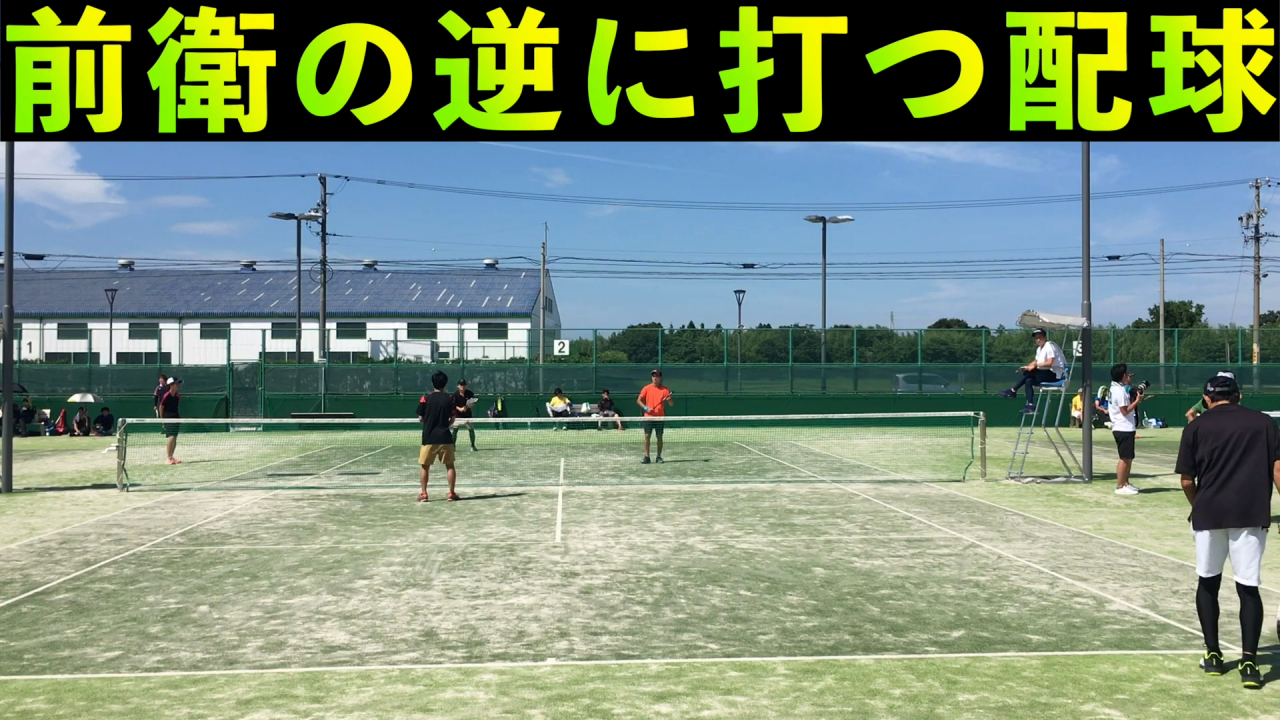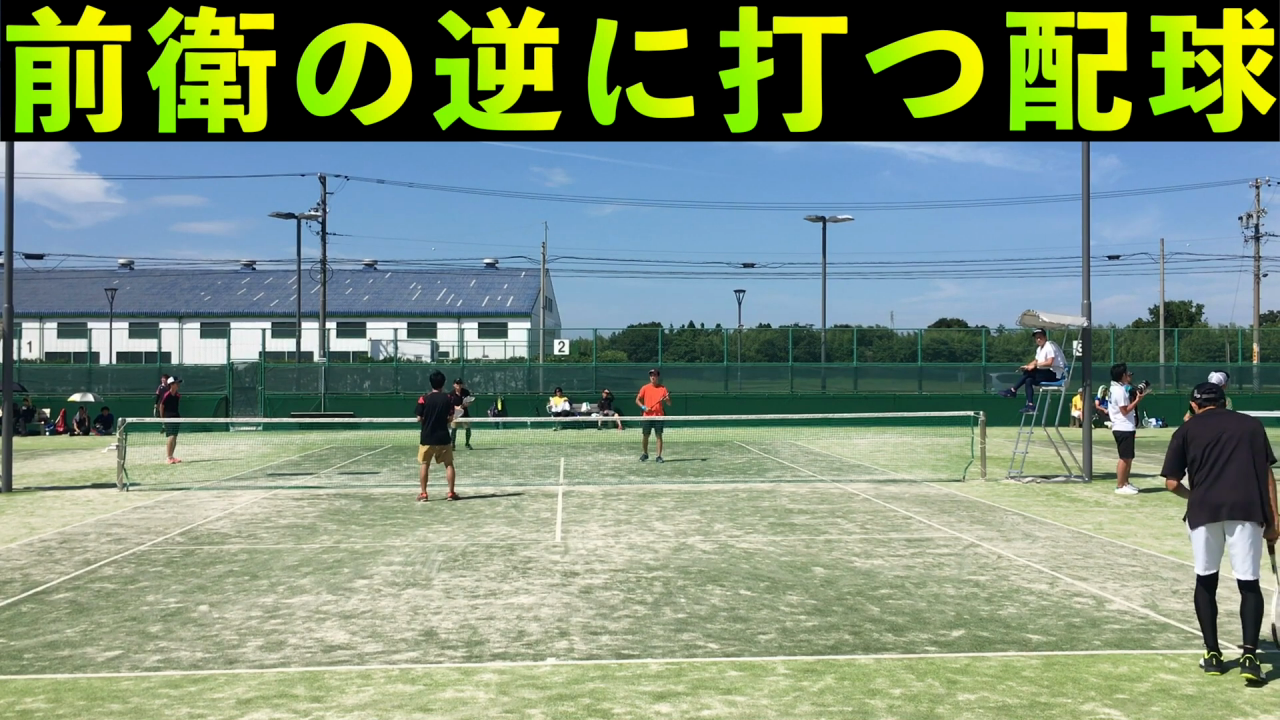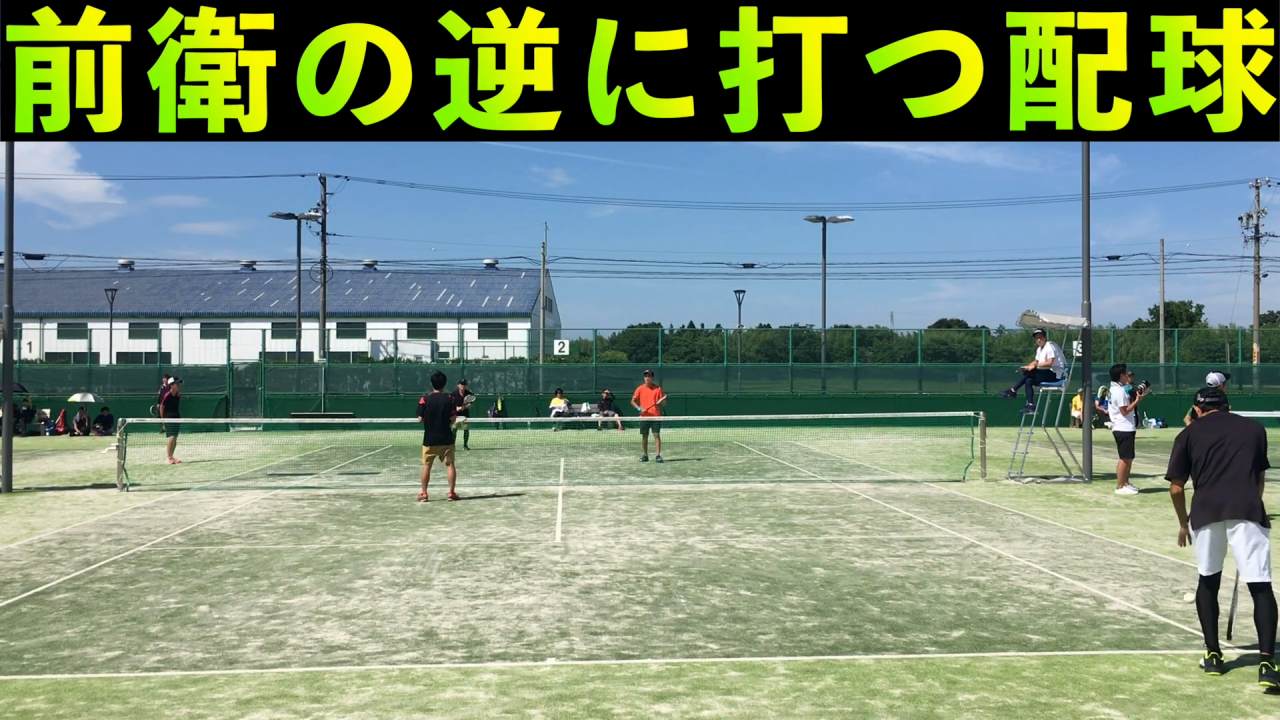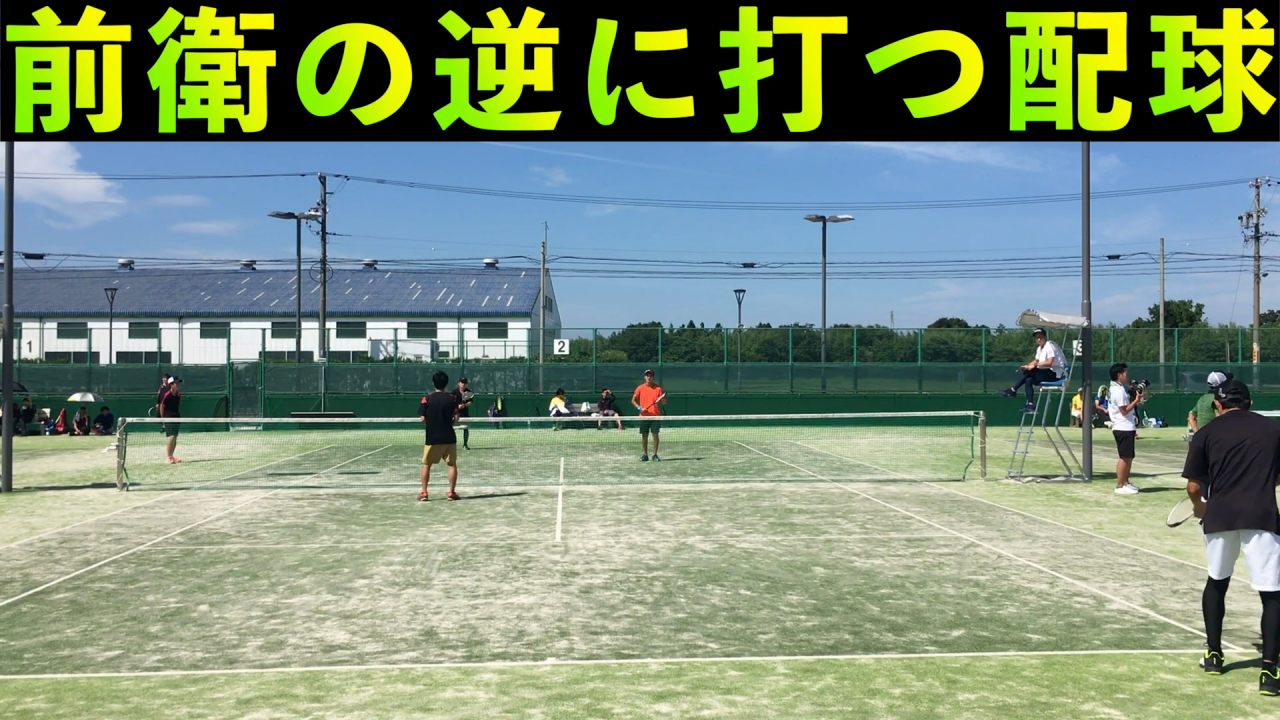
dt=0.3s
person 1, frame 1
left shoulder: (1196, 426)
left elbow: (1186, 481)
left hip: (1209, 514)
right hip: (1251, 514)
left knee: (1208, 582)
right knee: (1248, 588)
left ankle: (1212, 655)
right ankle: (1248, 661)
person 1, frame 2
left shoulder: (1186, 431)
right shoulder: (1252, 425)
left elbow: (1172, 483)
left hip: (1204, 509)
right hip: (1246, 508)
left knee: (1206, 581)
right knee: (1249, 583)
left ankle: (1212, 654)
right ankle: (1249, 656)
person 1, frame 3
left shoulder: (1188, 434)
right shoulder: (1254, 428)
left elbow: (1176, 488)
left wrist: (1183, 524)
left hip: (1206, 511)
right hip: (1247, 510)
left knee: (1208, 581)
left ankle: (1213, 655)
person 1, frame 4
left shoulder: (1206, 433)
left elbow: (1193, 486)
left wrist: (1198, 507)
left hip: (1220, 515)
left knee: (1216, 583)
left ankle: (1213, 655)
